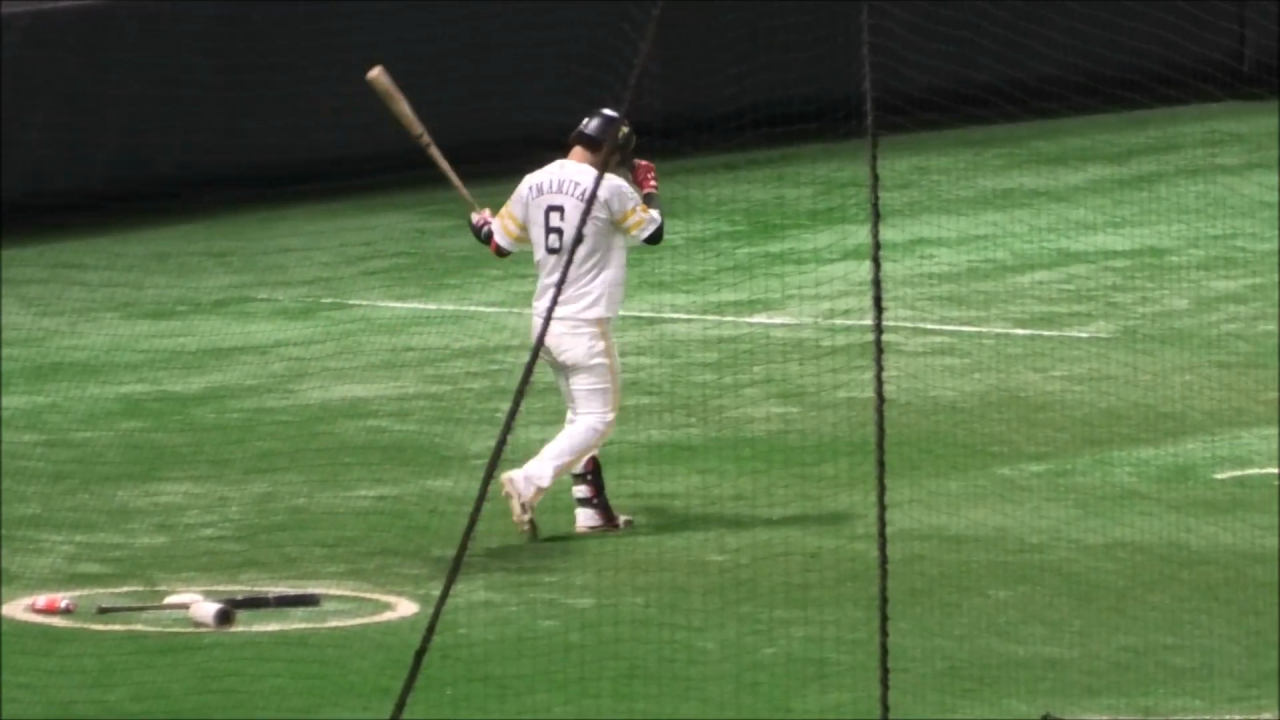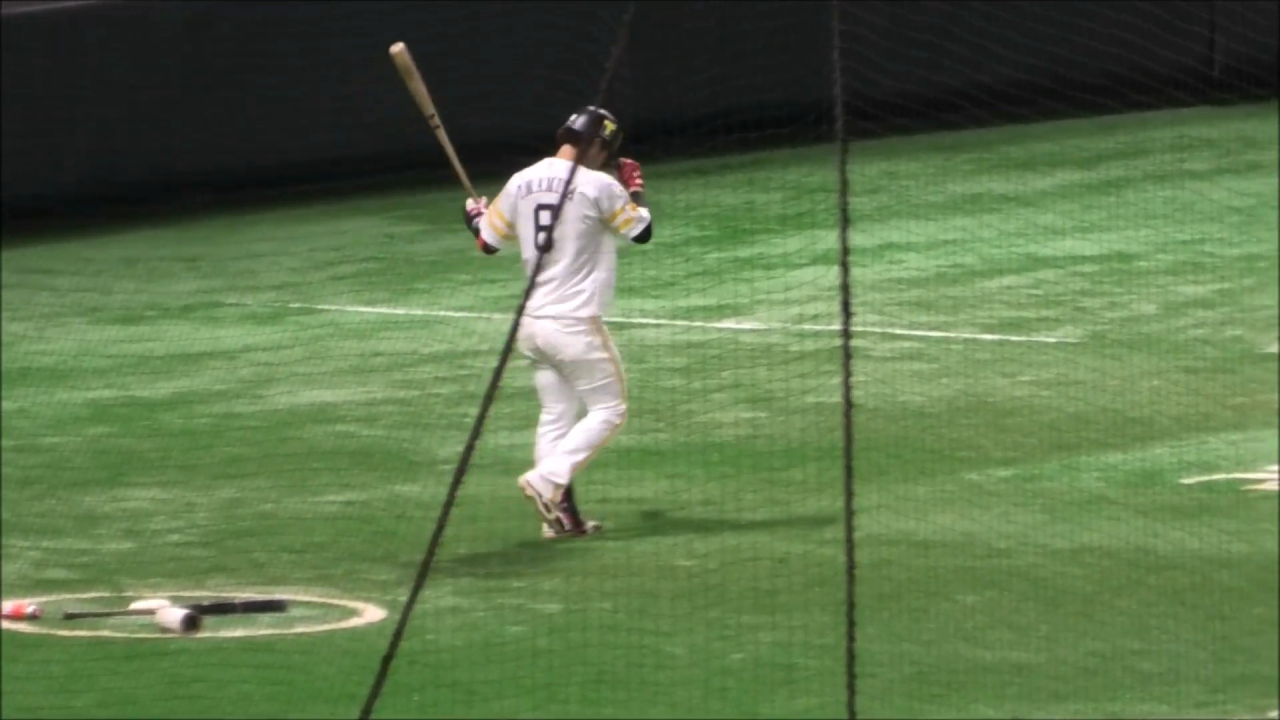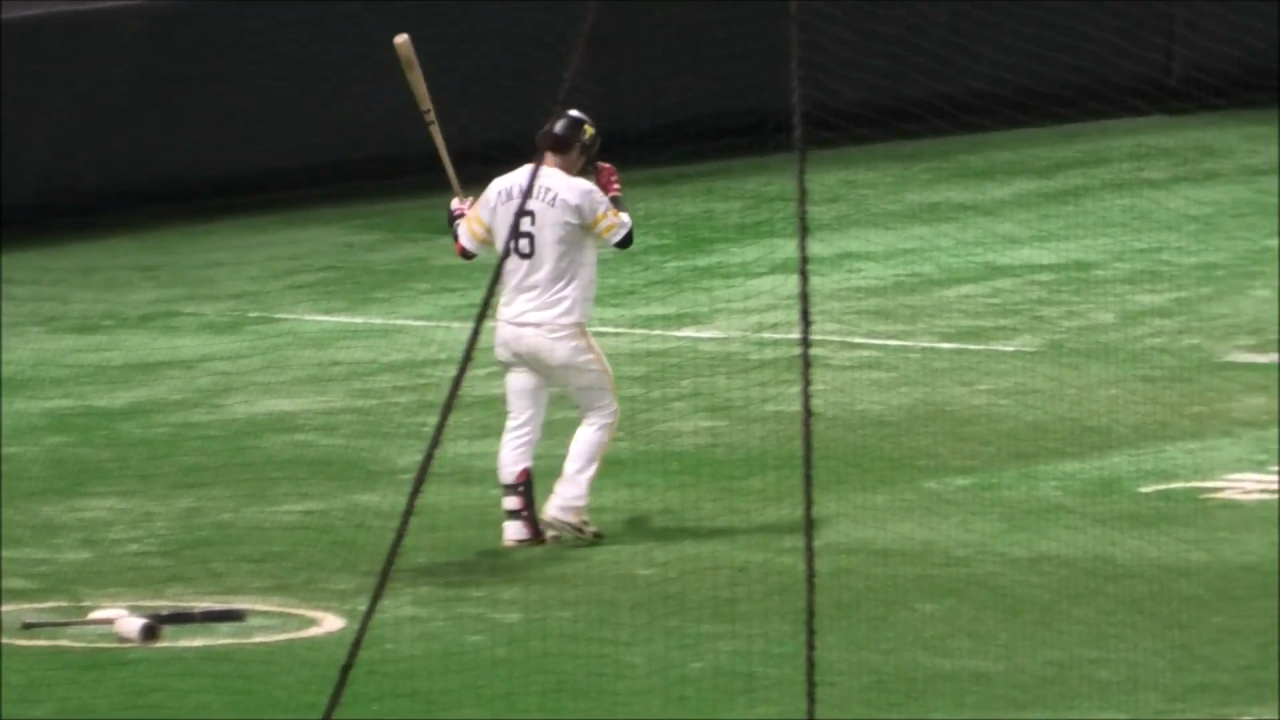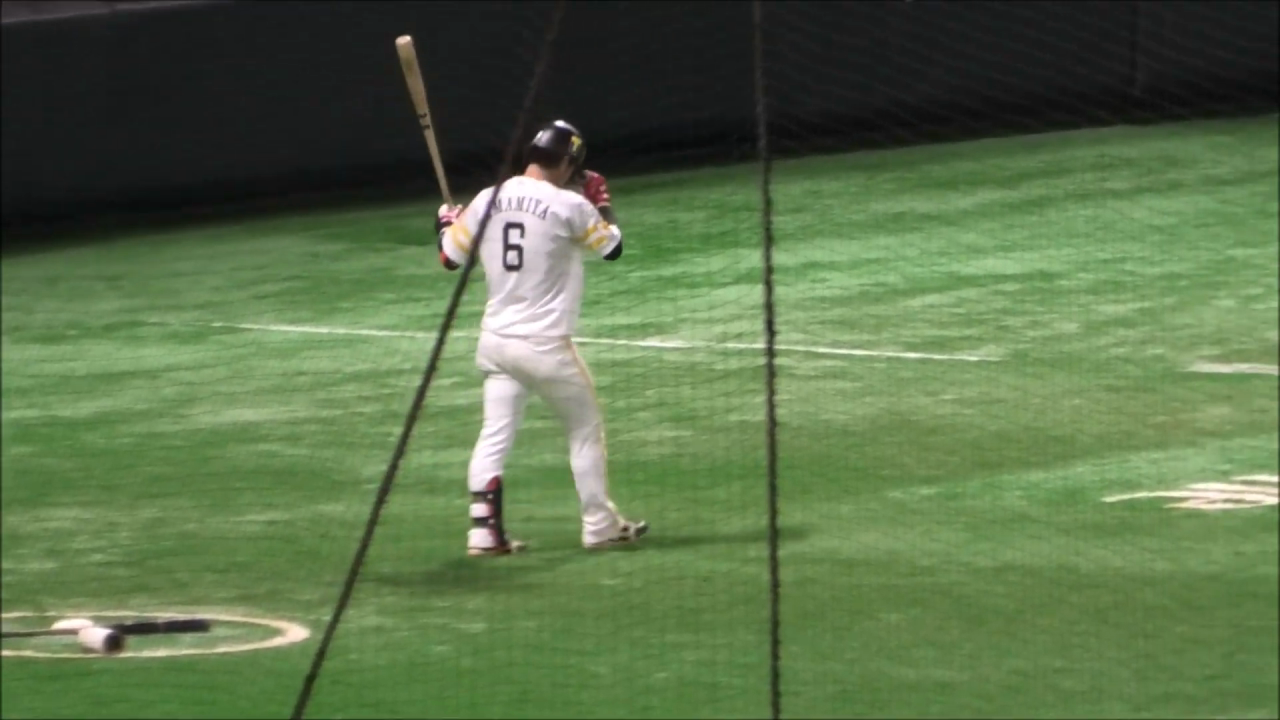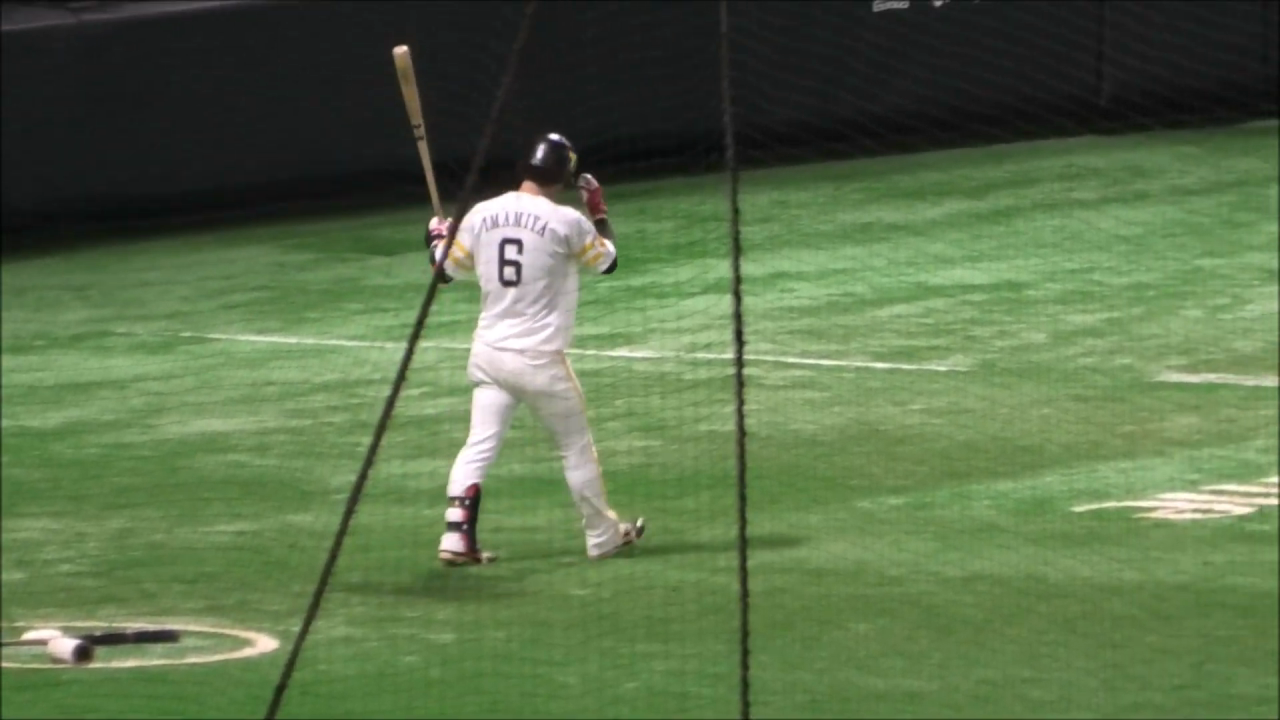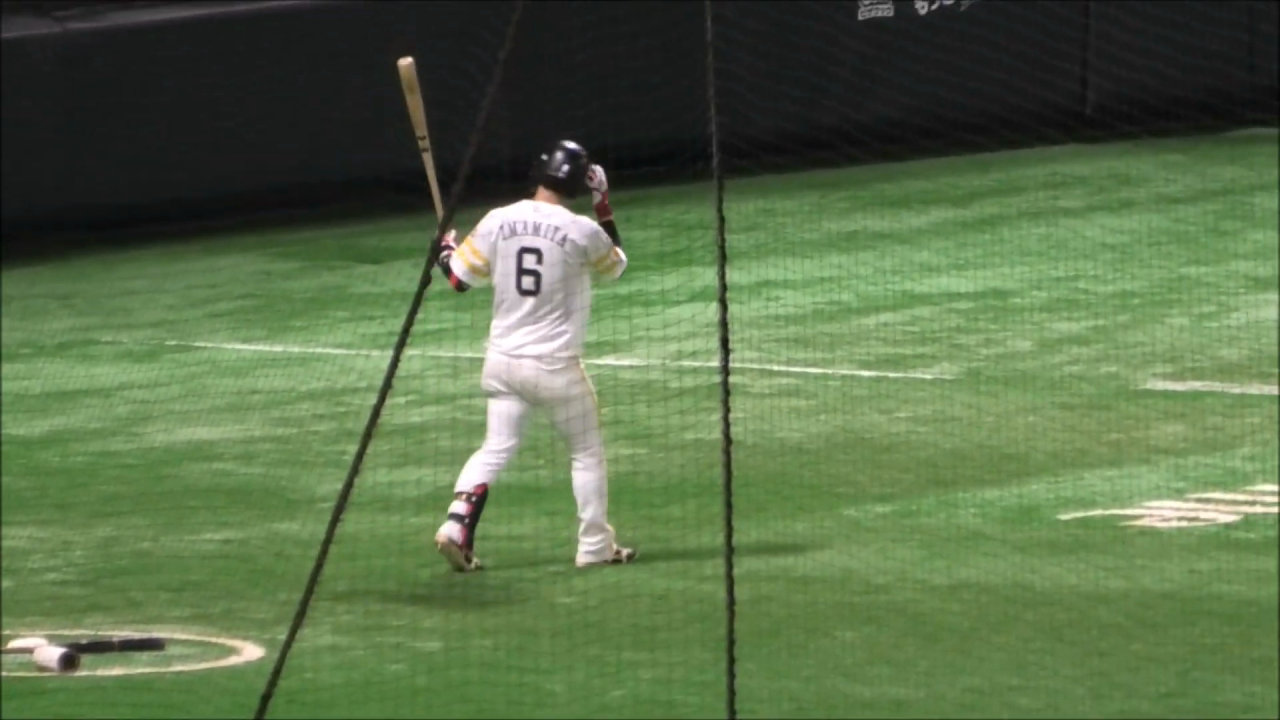
dt=0.1s
person 1, frame 1
left shoulder: (532, 184)
right shoulder: (611, 188)
left elbow: (501, 244)
right elbow: (653, 233)
left wrist: (481, 226)
right wrist: (648, 188)
left hip: (547, 322)
right hip: (584, 325)
left knee: (580, 413)
right knee: (595, 419)
left ankle: (592, 510)
right ankle: (528, 481)
person 1, frame 2
left shoulder: (521, 182)
right shoulder: (600, 186)
left elbow: (488, 241)
right elbow: (643, 231)
left wrist: (474, 215)
right wrist: (635, 186)
left hip: (534, 322)
right hip: (575, 324)
left knee: (555, 418)
right knee: (608, 411)
left ankle: (562, 514)
right ankle: (546, 480)
person 1, frame 3
left shoulder: (500, 188)
right shoulder: (581, 193)
left elbow: (466, 246)
right elbow: (623, 237)
left wrist: (458, 214)
right wrist: (612, 190)
left hip: (510, 328)
right hip: (557, 331)
left knee: (521, 426)
right knee: (601, 412)
left ankle: (519, 521)
right ankle: (566, 504)
person 1, frame 4
left shoulder: (487, 200)
right shoulder: (570, 205)
left elbow: (450, 257)
right elbow: (613, 249)
left wrist: (445, 223)
right wrist: (601, 200)
left hip: (496, 339)
right hip: (544, 343)
left knee: (495, 435)
right knee: (585, 429)
left ankle: (485, 528)
right ankle: (599, 525)
person 1, frame 5
left shoulder: (483, 214)
right shoulder: (568, 222)
left elbow: (445, 270)
right elbow: (606, 262)
left wrist: (437, 237)
right wrist: (597, 209)
left hip: (488, 351)
right hip: (540, 357)
left knee: (480, 445)
right knee: (577, 447)
left ankle: (457, 536)
right ankle: (605, 535)
person 1, frame 6
left shoulder: (496, 221)
right shoulder: (582, 230)
left elbow: (458, 279)
right elbow: (616, 267)
left wrist: (445, 249)
right wrist: (605, 210)
left hip: (502, 359)
right hip: (553, 363)
left knee: (495, 450)
right knee: (587, 453)
left ankle: (457, 526)
right ankle: (596, 546)
